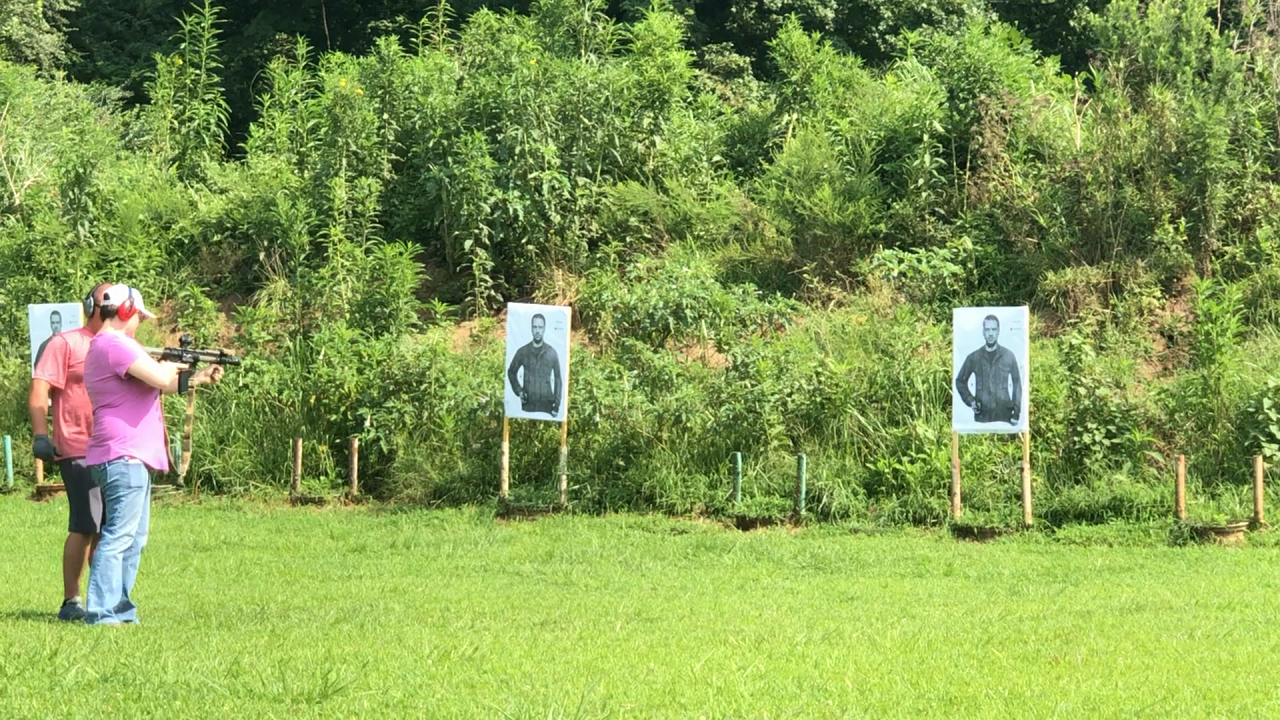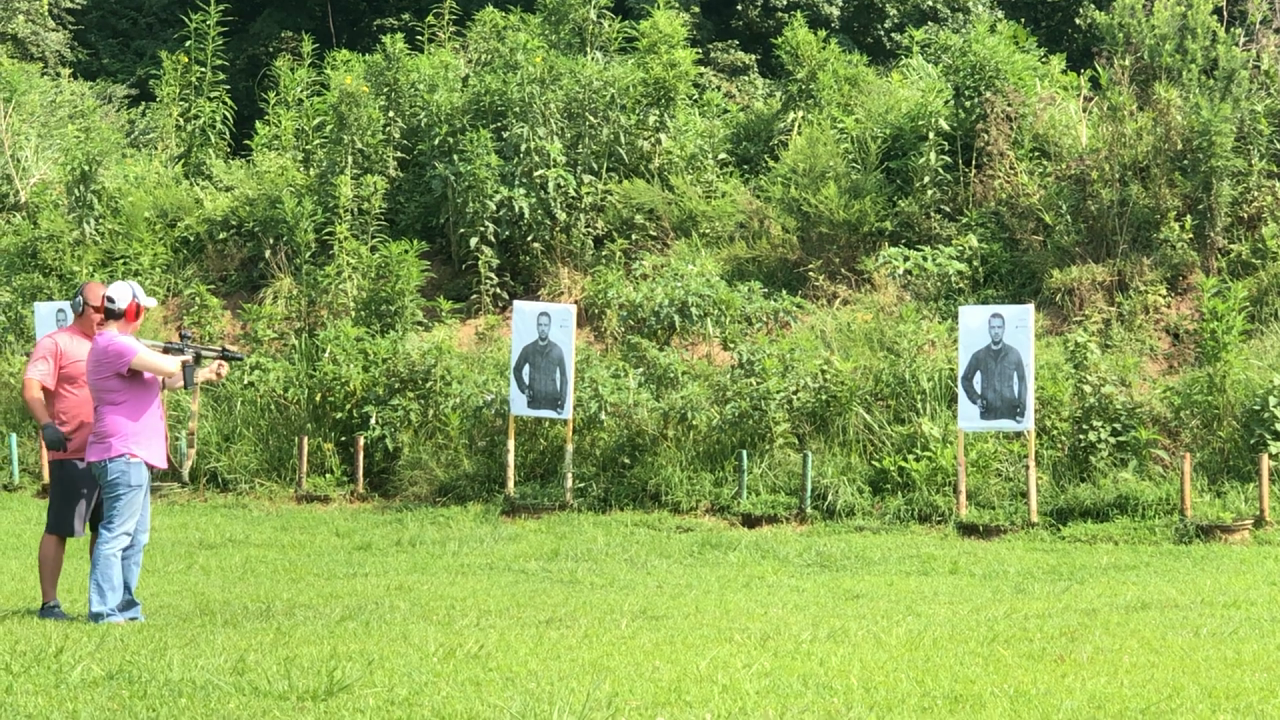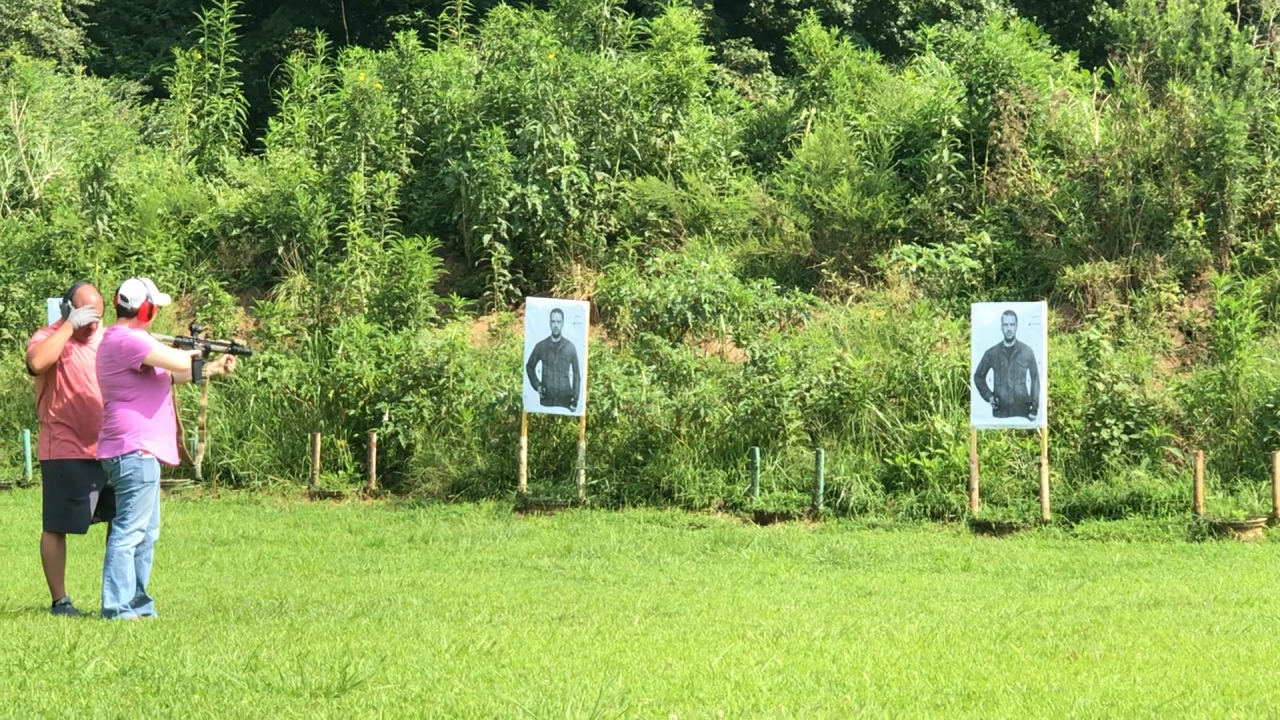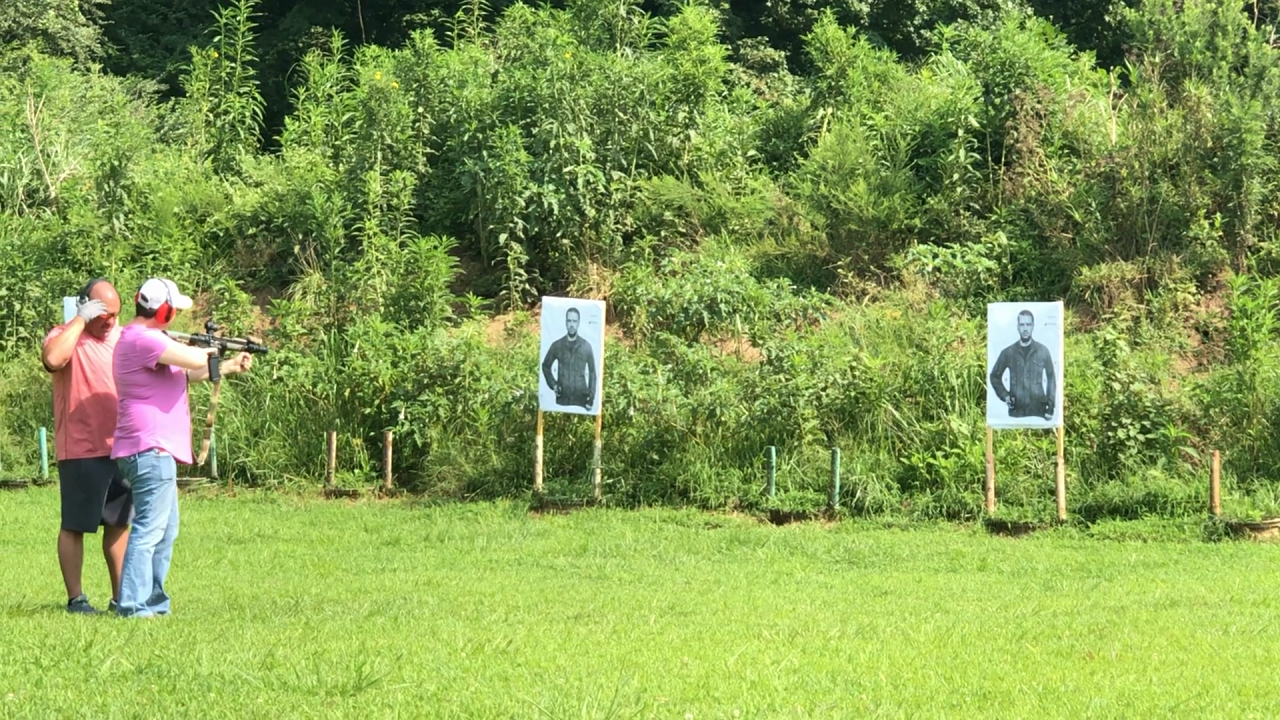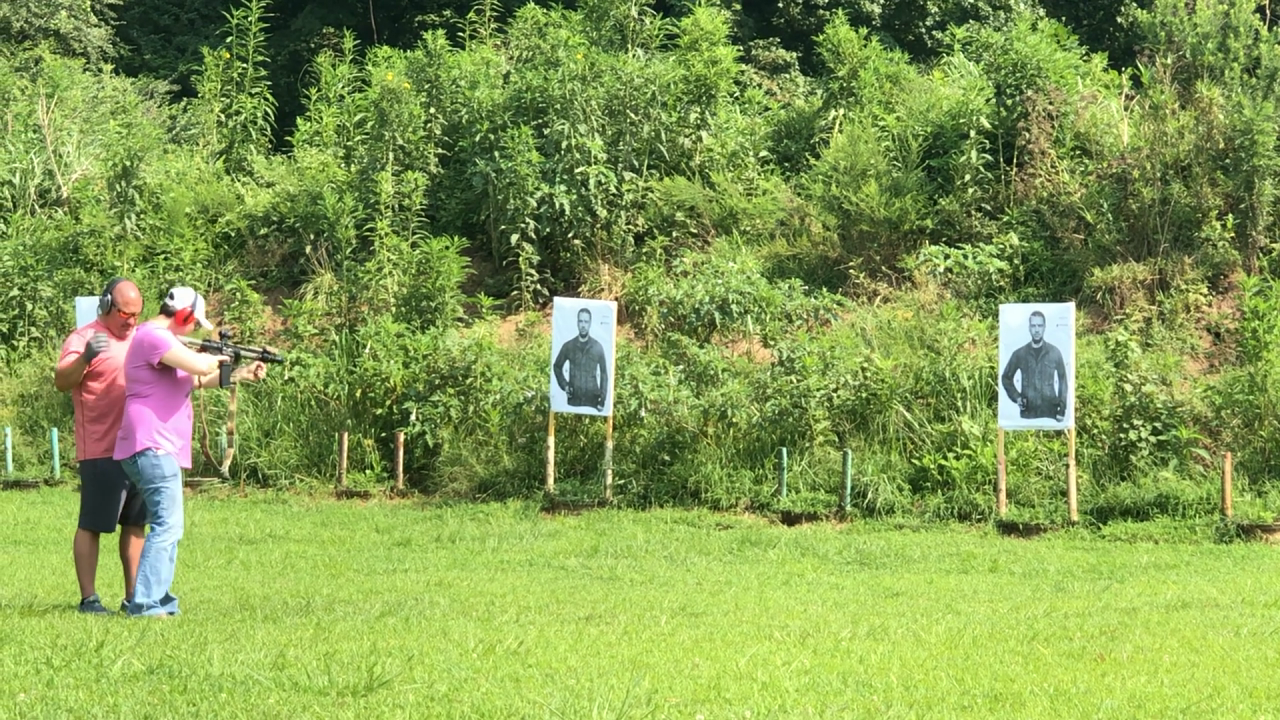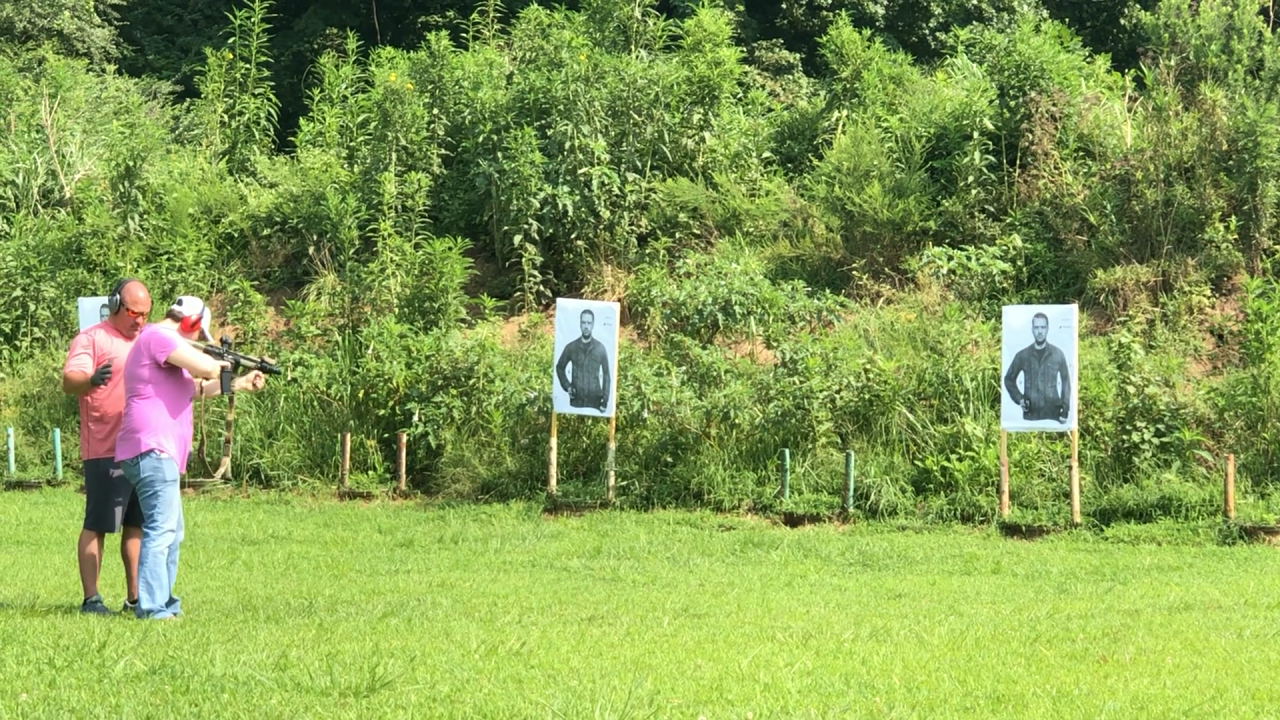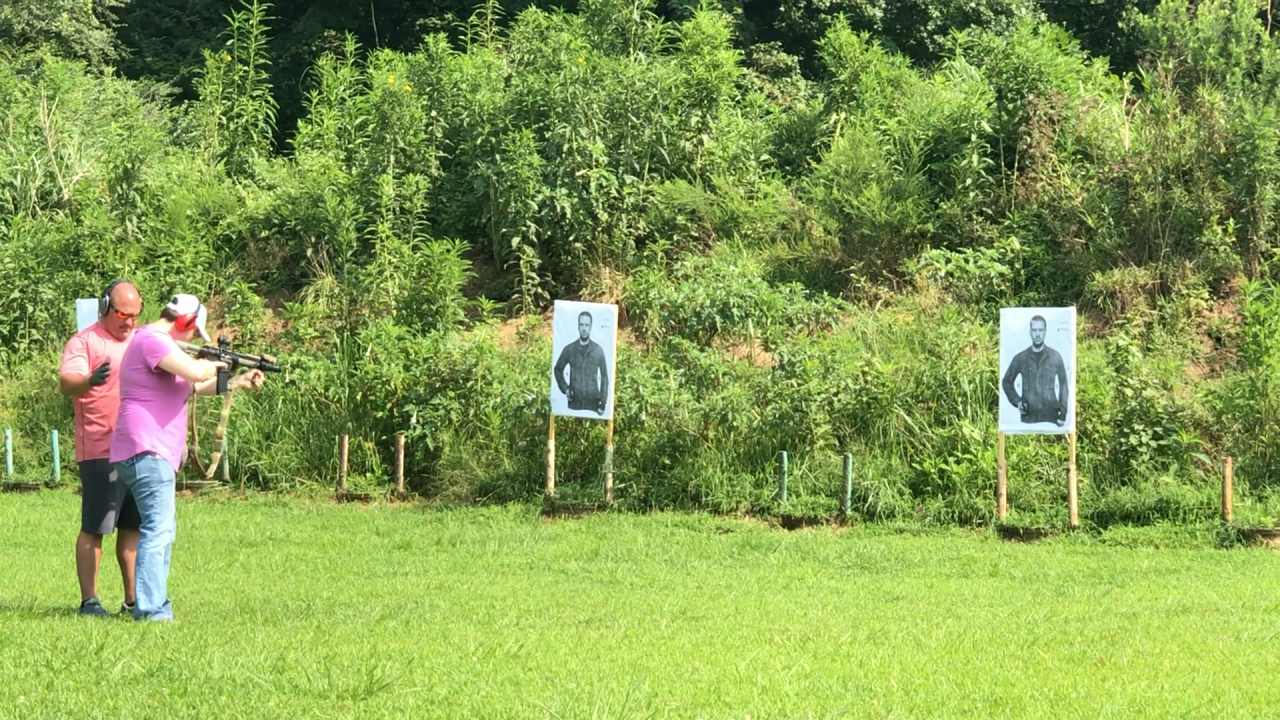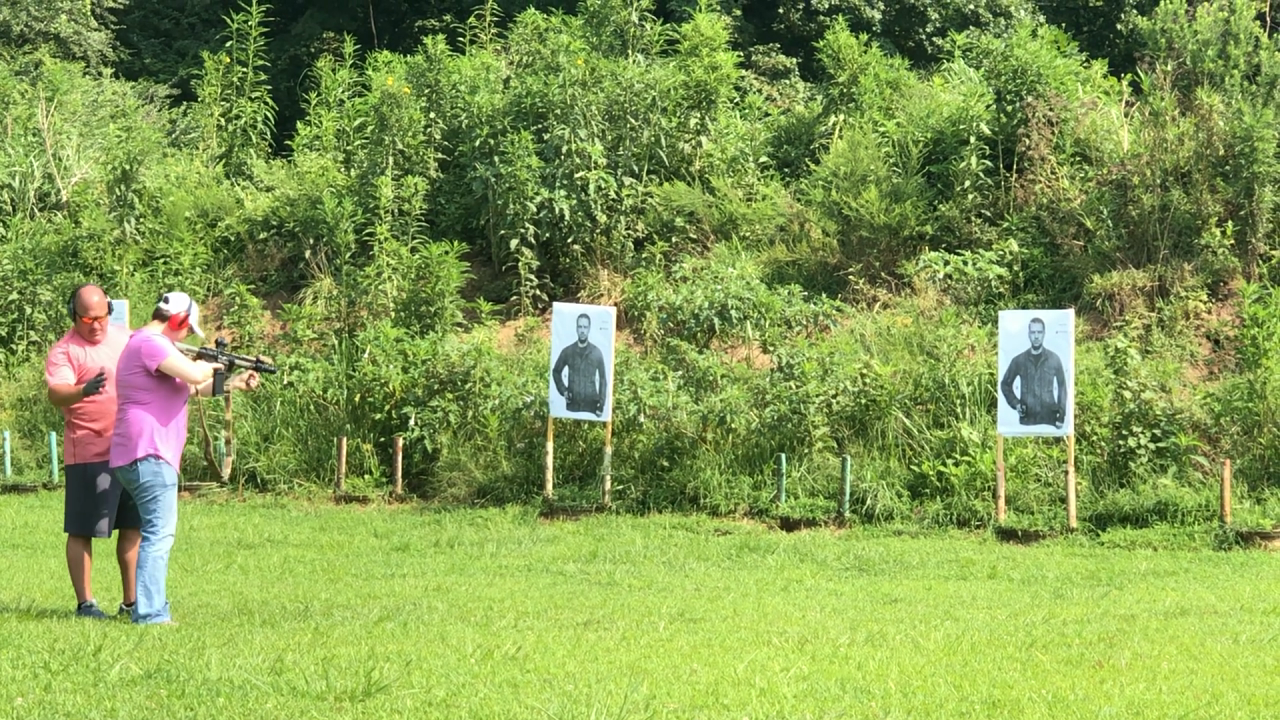
dt=0.4s
person 1, frame 1
right shoulder: (65, 342)
right elbow: (39, 390)
right wrist: (41, 434)
right hip: (78, 450)
right knee: (85, 527)
right ankle: (71, 602)
person 1, frame 2
right shoulder: (55, 343)
right elbow: (30, 388)
right wrist: (46, 425)
right hip: (72, 452)
right knee: (59, 528)
right ankle: (49, 603)
person 1, frame 3
left shoulder: (105, 336)
right shoulder: (47, 337)
right elbow: (36, 363)
right wrist: (70, 325)
right hip: (65, 451)
right knee: (56, 526)
right ankle: (59, 600)
person 1, frame 4
left shoulder: (121, 335)
right shoulder: (64, 335)
right elbow: (52, 359)
right wrist: (81, 319)
right hip: (82, 450)
left knee: (119, 525)
right knee: (75, 526)
left ankle: (121, 596)
right ankle: (75, 598)
person 1, frame 5
right shoulder: (82, 338)
right elbow: (61, 382)
right wrist: (84, 357)
right hip: (102, 450)
left knee: (135, 524)
right knee: (91, 524)
left ankle: (133, 596)
right ankle: (88, 598)
person 1, frame 6
right shoulder: (91, 339)
right elbow: (69, 382)
right wrist: (92, 380)
right hip: (106, 450)
left knee: (136, 525)
right knee: (96, 524)
left ankle: (135, 597)
right ankle: (91, 598)
person 1, frame 7
right shoulder: (84, 342)
right elbow: (66, 384)
right wrist: (90, 380)
right hip: (101, 451)
left knee: (133, 526)
right knee: (94, 526)
left ankle: (133, 600)
right ankle: (89, 600)
person 1, frame 8
left shoulder: (124, 336)
right shoulder: (64, 350)
right elbow: (55, 394)
right wrist: (83, 391)
right hip: (89, 454)
left knee: (131, 527)
right knee: (82, 530)
left ankle: (131, 601)
right ankle: (85, 603)
person 2, frame 1
left shoulder: (111, 346)
right shoulder: (115, 345)
left elbow: (153, 384)
right elbow: (160, 379)
left wrist: (200, 377)
right wrist: (171, 367)
left hip: (132, 457)
right hip: (122, 457)
left knee: (133, 537)
right knee: (118, 536)
left ankle: (120, 609)
right ankle: (100, 614)
person 2, frame 2
left shoulder: (117, 344)
right shoulder: (115, 344)
left elbow: (159, 382)
right elbow: (166, 368)
left wrist: (205, 374)
right wrist: (178, 359)
left hip: (133, 455)
right hip: (122, 455)
left knee: (135, 537)
right knee: (116, 535)
left ankle: (124, 607)
right ankle: (103, 613)
person 2, frame 3
left shoulder: (125, 338)
right shoulder: (128, 340)
left elbow: (167, 376)
right elbow: (179, 364)
left wrist: (213, 368)
right wrist: (188, 353)
left hip: (140, 451)
right hip: (134, 451)
left knee: (145, 533)
right knee: (129, 531)
left ankle: (137, 603)
right ankle: (117, 608)
person 2, frame 4
left shoulder: (142, 337)
right shoulder: (143, 339)
left elbow: (183, 373)
right elbow: (194, 361)
left wrist: (230, 366)
right wrist: (203, 350)
left hip: (153, 449)
right hip: (150, 449)
left knee: (165, 530)
right knee: (149, 529)
left ankle: (153, 602)
right ankle: (133, 606)
person 2, frame 5
left shoulder: (160, 338)
right shoulder: (153, 336)
left elbow: (195, 380)
right elbow: (198, 366)
left wrist: (240, 374)
right wrist: (214, 358)
left hip: (162, 449)
right hip: (151, 447)
left knee: (171, 529)
right knee: (166, 525)
left ankle: (161, 602)
right ankle: (145, 604)
person 2, frame 6
left shoulder: (162, 342)
right shoulder: (159, 336)
left elbow: (195, 388)
right elbow: (205, 367)
left wrist: (239, 383)
right wrist: (218, 364)
left hip: (159, 450)
right hip: (152, 449)
left knee: (172, 530)
right knee: (161, 528)
left ankle: (165, 603)
right ankle: (151, 608)
person 2, frame 7
left shoulder: (156, 342)
right shoulder: (153, 339)
left elbow: (191, 387)
right elbow: (195, 372)
left wrist: (237, 382)
right wrist: (211, 365)
left hip: (152, 452)
right hip: (146, 451)
left knee: (163, 531)
right knee: (157, 529)
left ankle: (156, 605)
right ankle: (149, 609)
person 2, frame 8
left shoulder: (149, 344)
right shoulder: (150, 343)
left elbow: (188, 388)
right elbow: (194, 375)
left wrist: (232, 383)
right wrist: (208, 367)
left hip: (149, 456)
right hip: (149, 455)
left knee: (161, 533)
right knee: (159, 533)
left ankle: (153, 608)
right ankle: (149, 614)
